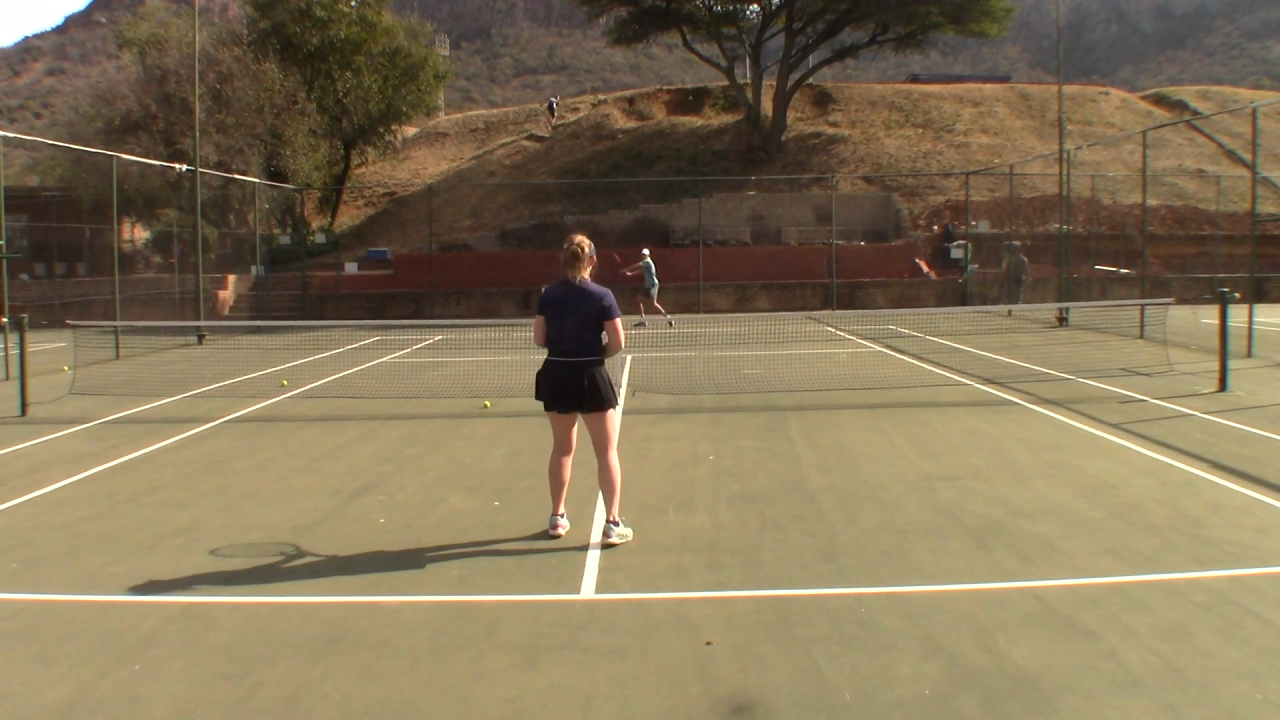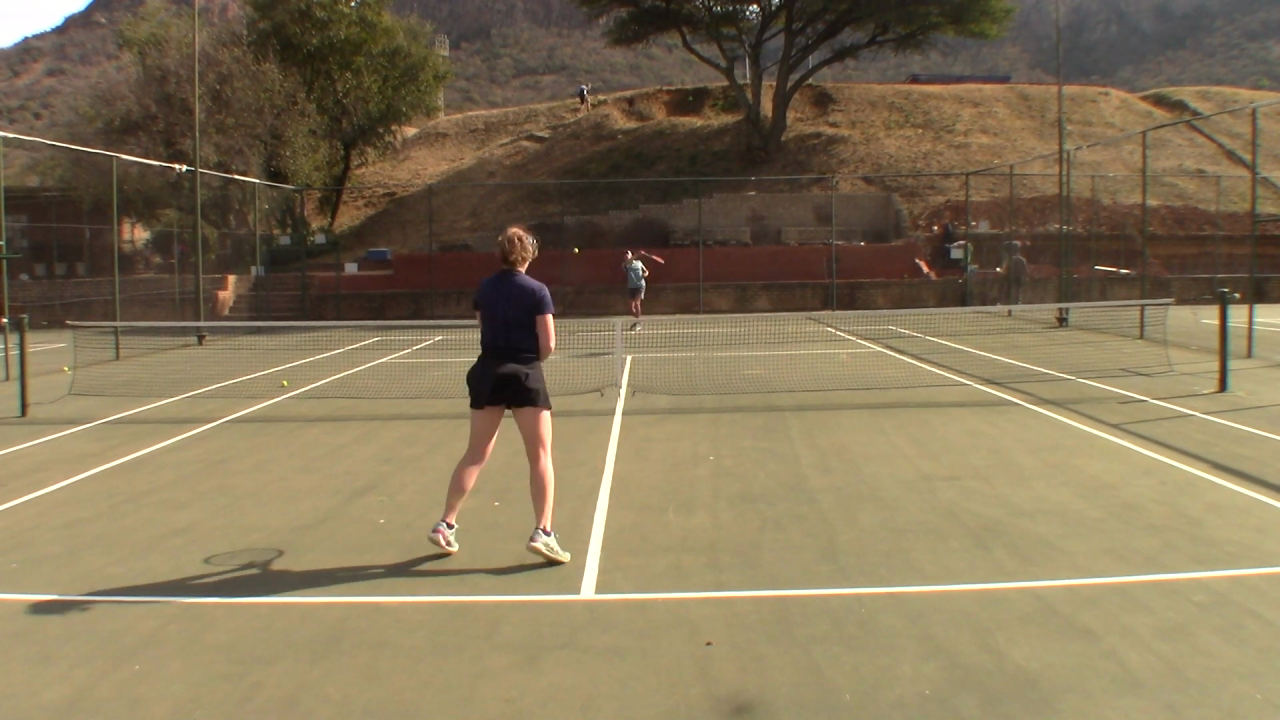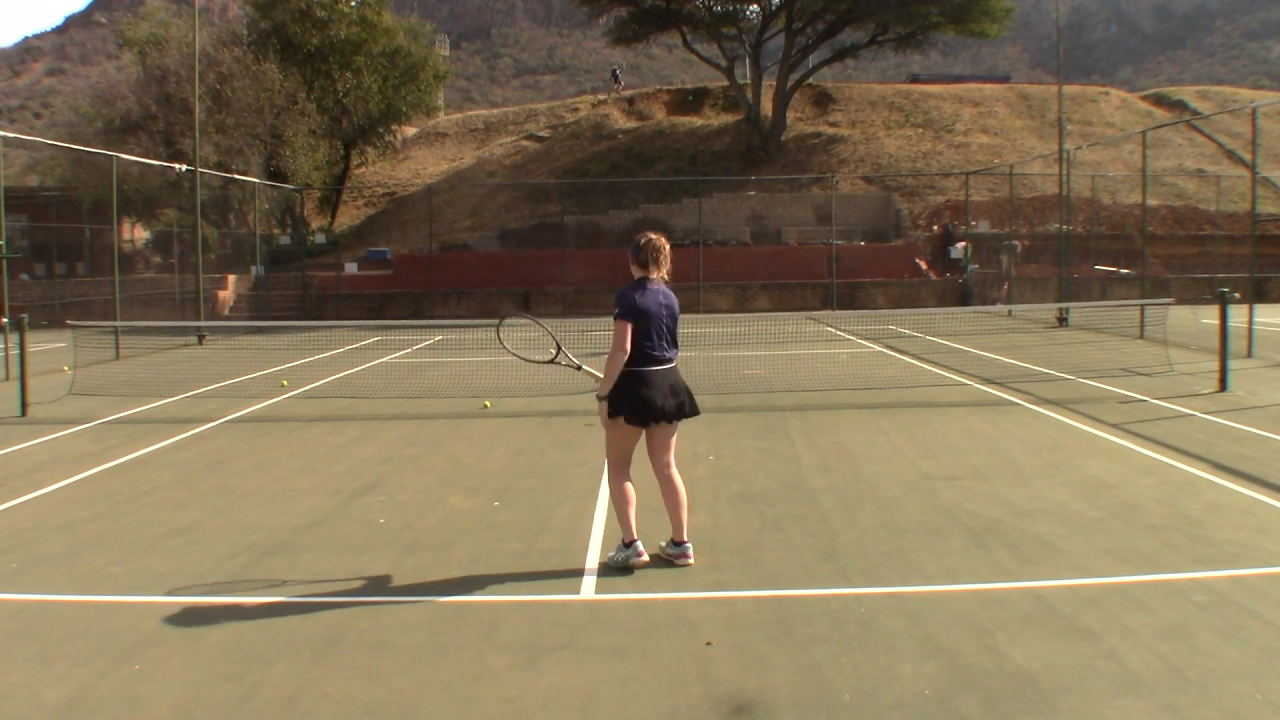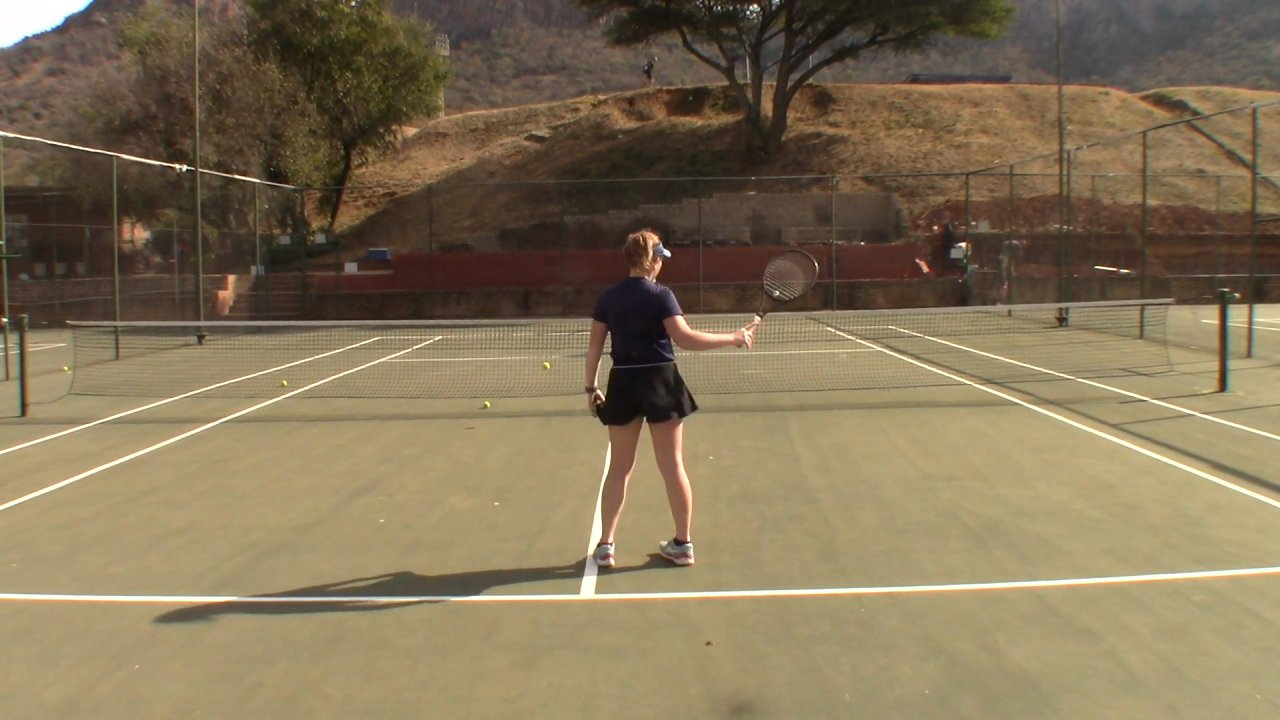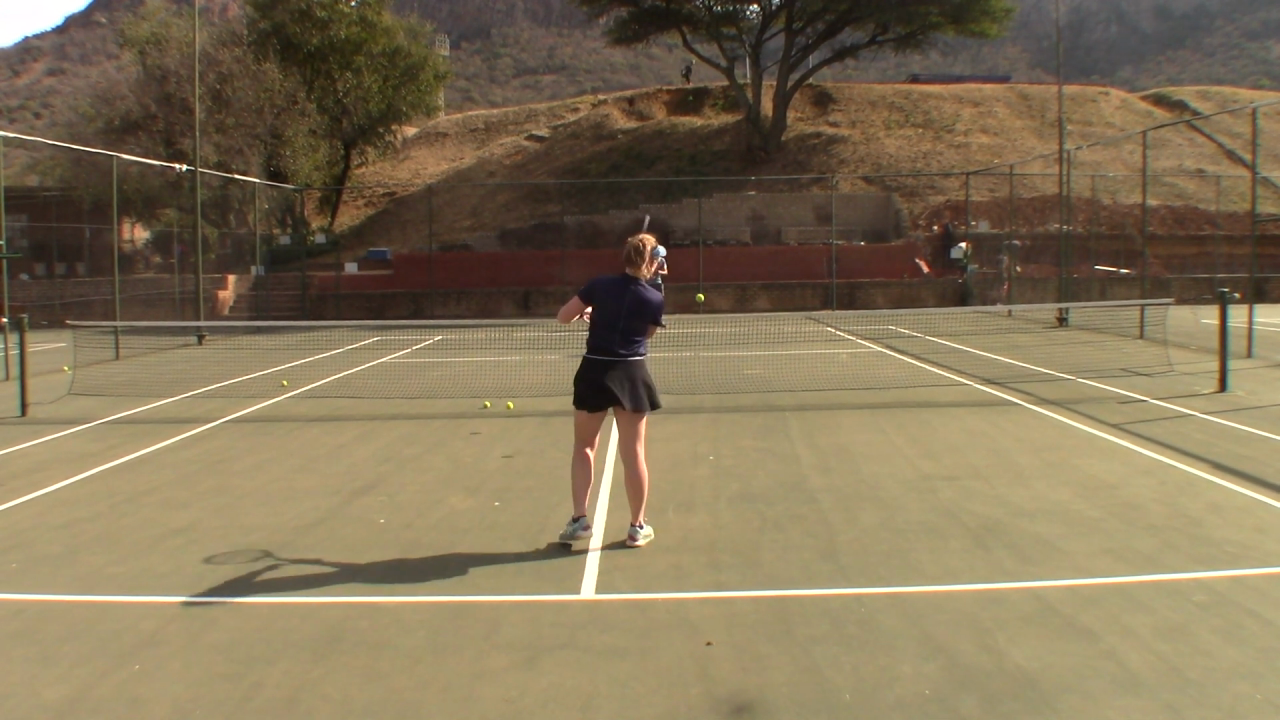
dt=1s
person 1, frame 1
left shoulder: (549, 295)
right shoulder: (601, 296)
left elbow: (539, 340)
right elbow: (617, 344)
right wrist: (593, 353)
left hip: (555, 374)
right hip: (590, 376)
left knee: (562, 447)
right knee: (606, 451)
left ankle: (557, 517)
right ankle: (612, 524)
person 1, frame 2
left shoulder: (486, 288)
right shoulder: (536, 291)
left elbow: (484, 328)
right elbow: (548, 344)
left hip: (488, 370)
right hip: (524, 374)
left knee: (476, 456)
right knee: (541, 457)
left ankle: (445, 525)
right ankle: (542, 533)
person 1, frame 3
left shoulder: (628, 296)
right shoulder: (669, 296)
left elbow: (621, 350)
left wrist: (604, 394)
left hip: (637, 387)
right hip: (669, 382)
left knee: (617, 468)
right knee: (666, 468)
left ankle: (631, 545)
right ankle: (680, 544)
person 1, frame 4
left shoulder: (608, 297)
right shoulder: (660, 295)
left elbow: (594, 346)
right elbow: (684, 338)
left wrist: (591, 387)
right wrist: (733, 338)
left hip: (623, 384)
right hip: (662, 382)
left knee: (619, 469)
right knee: (673, 466)
left ankle: (605, 545)
right ankle: (683, 543)
person 1, frame 5
left shoulder: (600, 285)
right shoulder: (654, 300)
left elbow: (563, 316)
left hip: (593, 372)
right hip: (631, 375)
left knee: (583, 448)
right knee: (634, 454)
left ankle: (580, 518)
right ankle: (637, 527)
